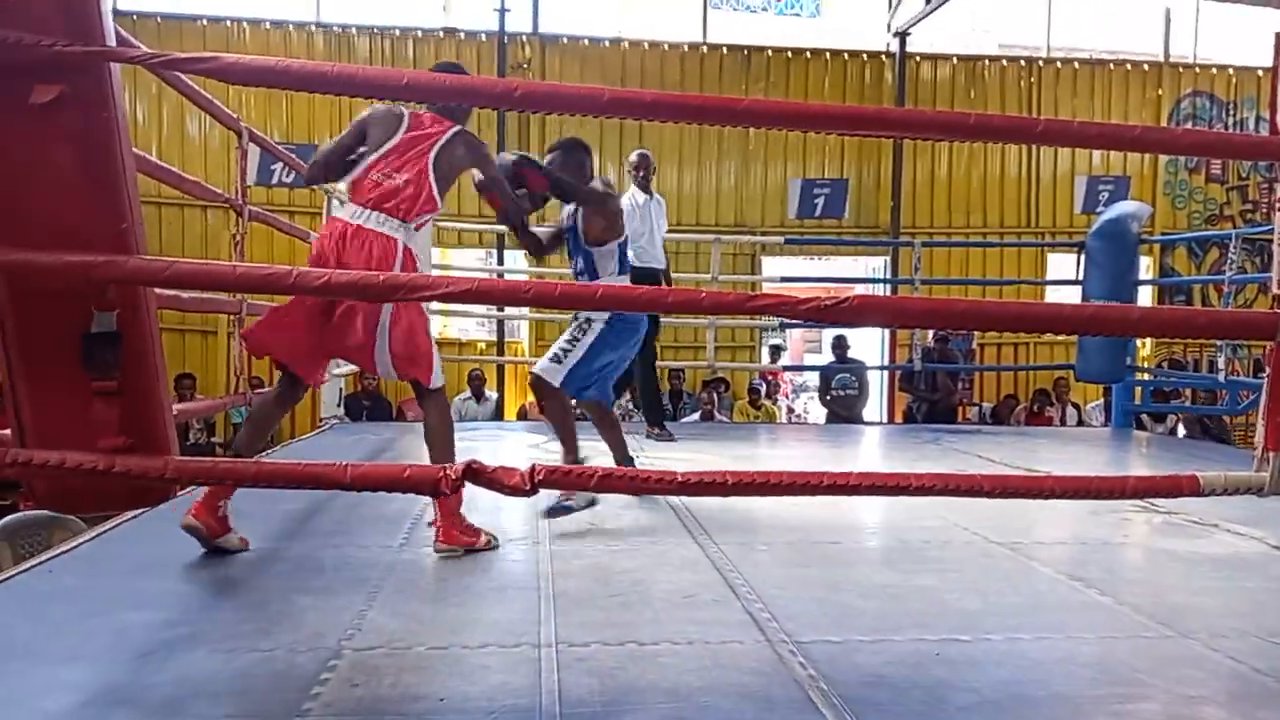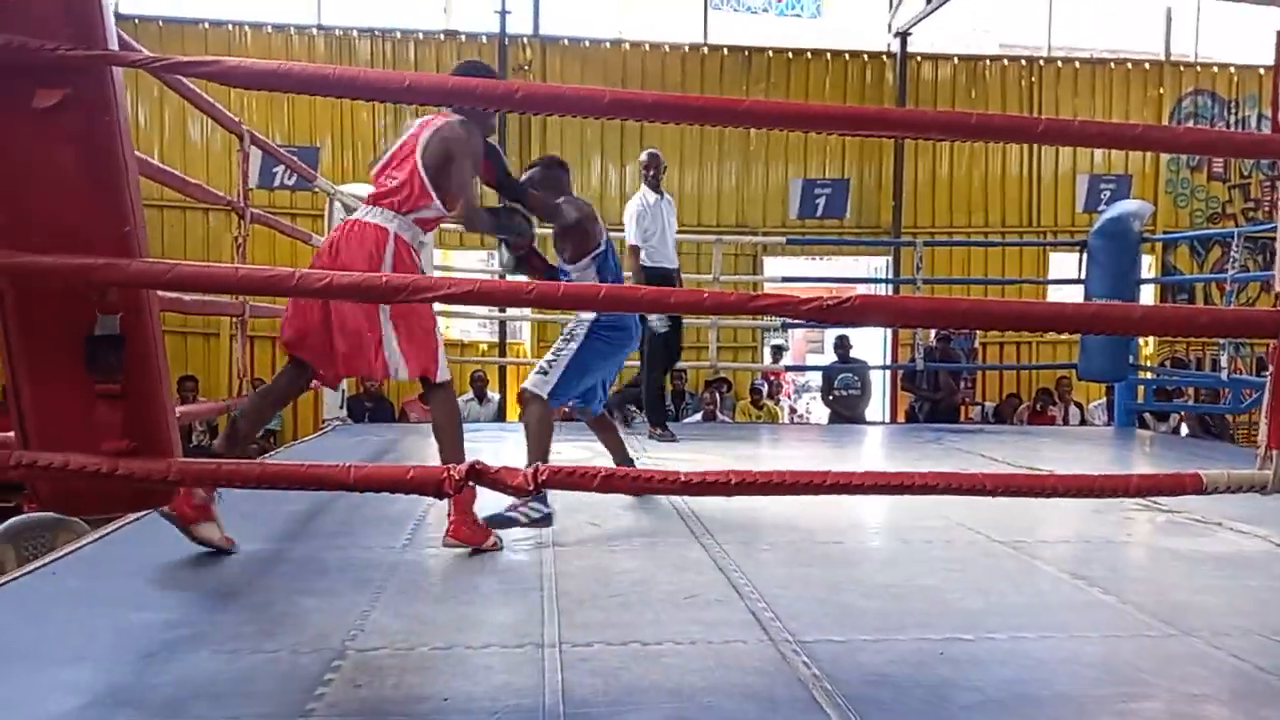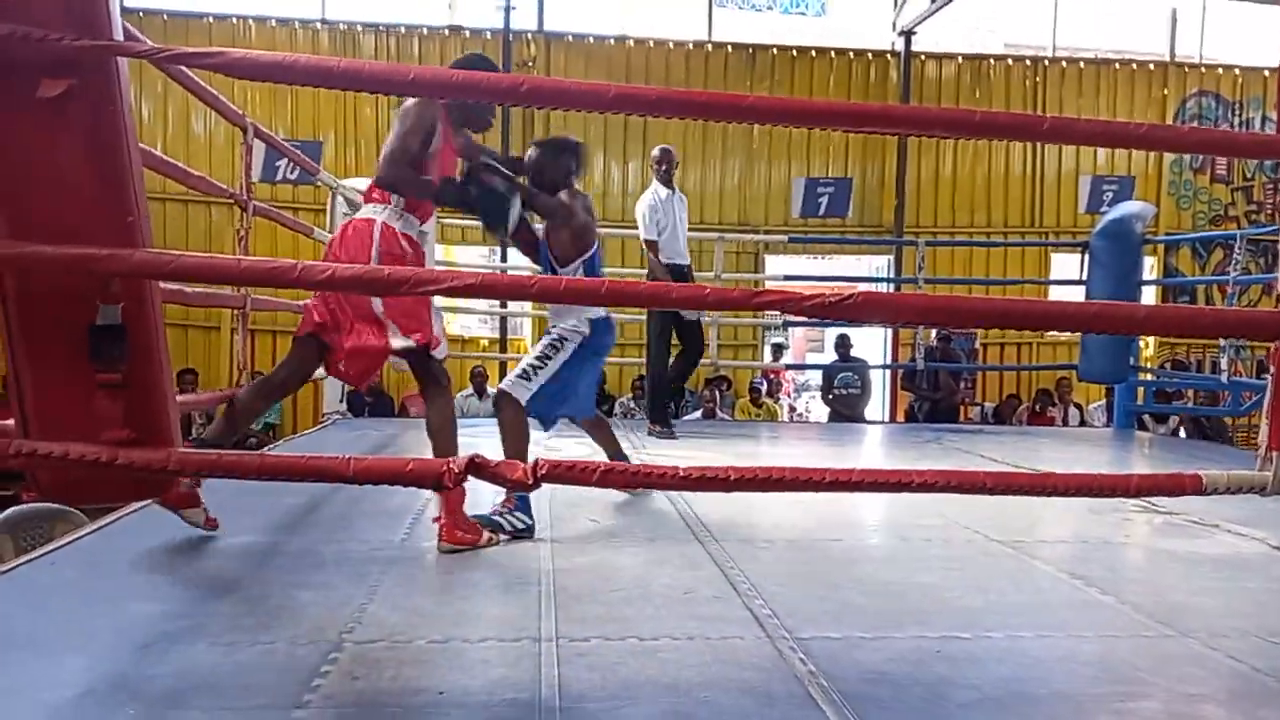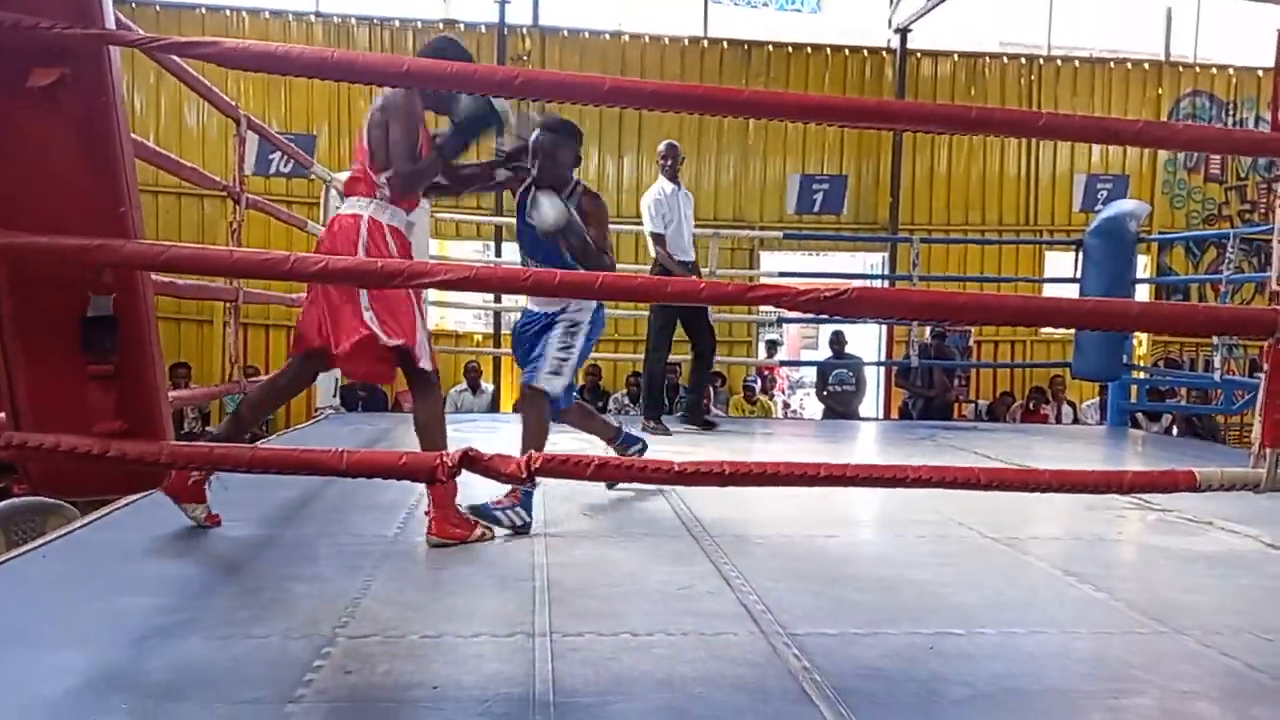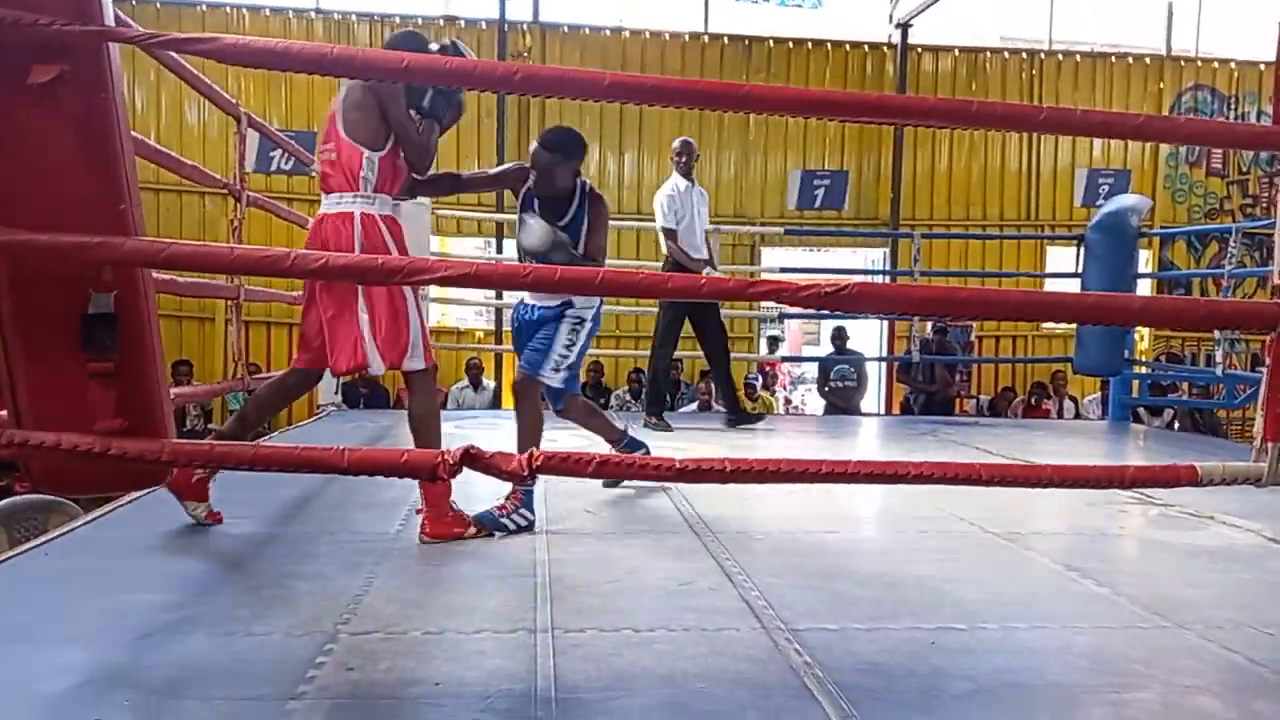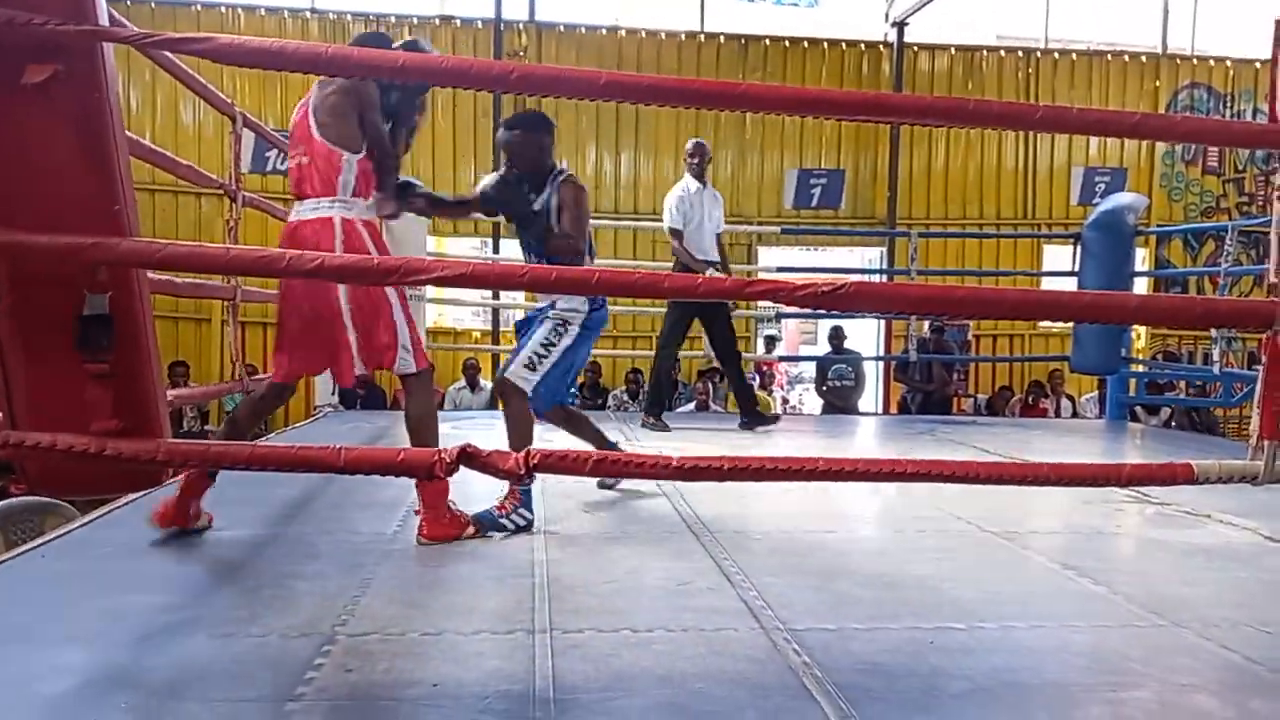
dt=0.1s
person 1, frame 1
left shoulder: (382, 117)
right shoulder: (463, 142)
left elbow: (315, 171)
right elbow: (511, 207)
left hip: (337, 238)
right hip: (387, 256)
left knee: (290, 381)
right knee: (429, 387)
left ankle: (212, 502)
right ankle: (451, 521)
person 1, frame 2
left shoulder: (425, 126)
right shoulder: (464, 136)
right elbow: (471, 217)
right wrist: (508, 225)
left hip: (350, 241)
right hip: (385, 251)
left knee: (296, 373)
right knee: (436, 382)
left ankle: (197, 492)
right ankle: (464, 519)
person 1, frame 3
left shoulder: (450, 131)
right shoulder: (426, 109)
right elbow: (397, 182)
right wrist: (454, 189)
right hip: (379, 243)
left knee: (297, 367)
right knee: (432, 372)
right ankle: (454, 521)
person 1, frame 4
left shoulder: (412, 111)
right shoulder: (401, 100)
left elbow: (431, 184)
right elbow: (402, 180)
left wrist: (487, 173)
right wrist: (446, 150)
left hip: (377, 241)
right hip: (367, 240)
left knee: (304, 368)
right knee: (421, 373)
left ankle: (193, 470)
right ankle: (445, 515)
person 1, frame 5
left shoulder: (353, 99)
right shoulder: (381, 83)
left elbow: (400, 172)
right elbow: (417, 161)
right wrist: (437, 114)
left hip: (332, 232)
right hip: (362, 232)
left knee: (306, 370)
right knee: (419, 368)
left ankle: (196, 472)
right ankle: (439, 512)
person 1, frame 6
left shoulder: (314, 101)
right shoulder: (357, 84)
right elbow: (387, 172)
right wrist: (405, 119)
left hip: (304, 236)
right hip: (342, 237)
left knee: (286, 377)
right knee: (414, 370)
left ankle: (189, 495)
right ankle: (436, 512)
person 2, frame 1
left shoulder: (601, 194)
right shoulder: (575, 210)
left elbow: (588, 196)
right elbow: (539, 248)
left wrist: (539, 174)
left hip: (611, 314)
right hip: (625, 317)
left knee: (546, 379)
right knee: (592, 398)
right ankle: (627, 470)
person 2, frame 2
left shoulder: (569, 210)
right shoulder: (568, 219)
left elbow: (553, 214)
right elbow: (568, 281)
right wrist: (527, 258)
left hip: (599, 323)
right hip: (619, 325)
left knee: (535, 395)
right knee: (588, 407)
left ankle: (535, 498)
right ankle: (628, 472)
person 2, frame 3
left shoulder: (571, 204)
right shoulder: (554, 202)
left elbow: (568, 221)
right elbow: (544, 257)
left wrist: (509, 180)
left hip: (581, 326)
right hip: (583, 324)
left knee: (510, 398)
right knee: (580, 408)
left ankle: (516, 506)
right ankle: (622, 465)
person 2, frame 4
left shoulder: (588, 203)
right shoulder: (525, 183)
left elbow: (606, 274)
left wrist: (575, 236)
left hip: (575, 314)
right hip: (536, 313)
left knee: (537, 393)
right knee: (558, 404)
left ankle: (519, 500)
right ankle: (626, 444)
person 2, frame 5
left shoulder: (593, 204)
right shoulder: (521, 179)
left elbow: (596, 274)
right elbow: (460, 181)
left wrist: (565, 255)
right wrist: (411, 185)
left hip: (575, 307)
right hip: (534, 307)
left knee: (531, 386)
right knee: (560, 395)
left ankle: (521, 501)
right ankle: (628, 446)
person 2, frame 6
left shoulder: (569, 189)
right shoulder: (509, 180)
left elbow: (574, 258)
right elbow: (460, 208)
left wrist: (526, 215)
right wrist: (412, 199)
left hip: (577, 309)
right hip: (547, 306)
left knee: (511, 385)
right knee: (547, 403)
left ankle: (518, 502)
right ankle: (614, 456)
person 3, frame 1
left shoulder: (658, 203)
right shoulder: (627, 206)
left wrist: (668, 284)
left hip: (655, 280)
right hip: (638, 280)
left knee: (641, 354)
right knee: (644, 354)
right ankle: (654, 422)
person 3, frame 2
left shoulder: (669, 202)
right shoulder: (637, 207)
right elbow: (634, 257)
left wrist: (679, 284)
left hip: (668, 279)
right hip: (650, 279)
left knee: (670, 352)
right knee: (654, 355)
left ankle: (621, 398)
right ankle: (656, 422)
person 3, frame 3
left shoulder: (681, 200)
right shoulder: (648, 203)
right elbow: (652, 254)
left wrist: (693, 281)
left hip: (682, 277)
right hip: (662, 278)
left knee: (695, 347)
right knee: (660, 352)
left ankle: (662, 402)
right ankle: (657, 419)
person 3, frame 4
left shoulder: (687, 197)
right shoulder: (654, 198)
right elbow: (659, 247)
left wrist: (698, 277)
right wrist: (687, 278)
left hip: (687, 273)
right hip: (667, 274)
left knee: (706, 343)
right knee: (658, 349)
left ankle: (693, 410)
right ankle: (651, 416)
person 3, frame 5
left shoulder: (701, 194)
right shoulder: (667, 194)
right elbow: (671, 244)
left wrist: (714, 274)
right wrist: (703, 271)
left hip: (703, 274)
right hip: (678, 271)
left knee: (717, 343)
right knee: (665, 345)
left ankle: (734, 410)
right ankle: (653, 412)
person 3, frame 6
left shoulder: (715, 197)
right shoulder: (678, 196)
right elbow: (676, 244)
right wrist: (705, 271)
left hip: (712, 273)
right hip: (688, 273)
left knee: (727, 345)
right knee: (669, 345)
left ankle: (749, 412)
right ankle: (652, 413)
